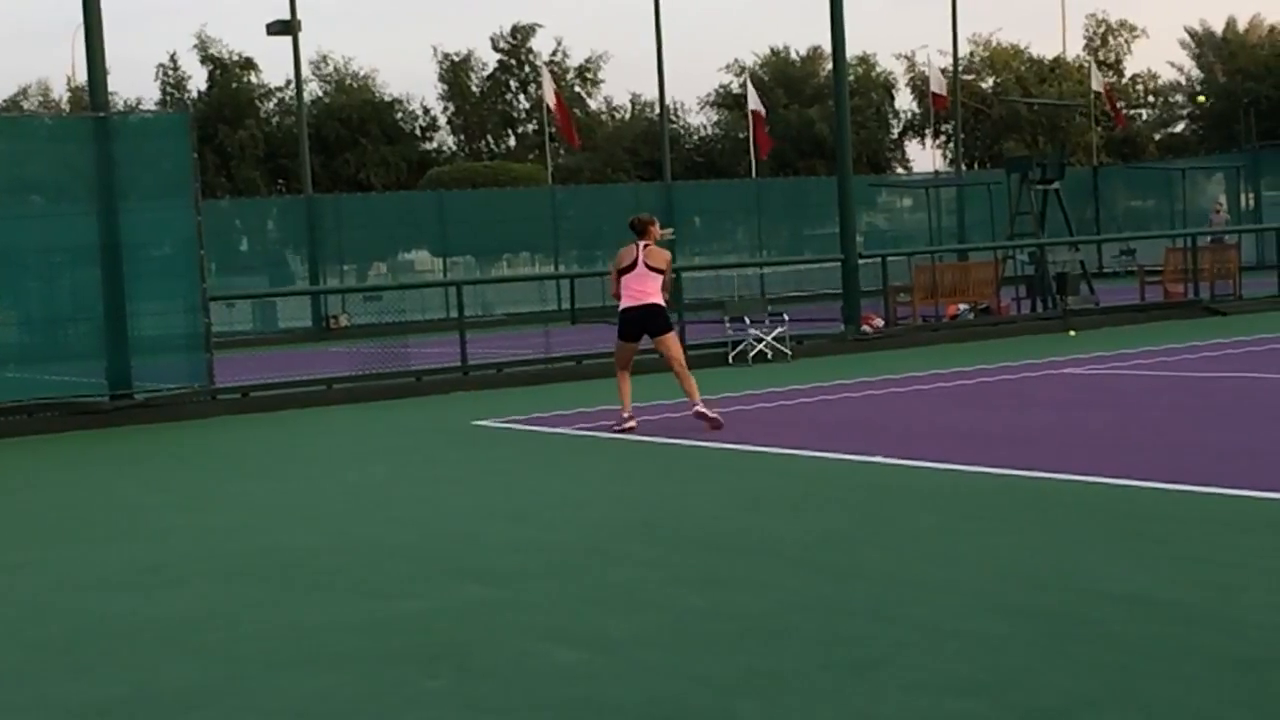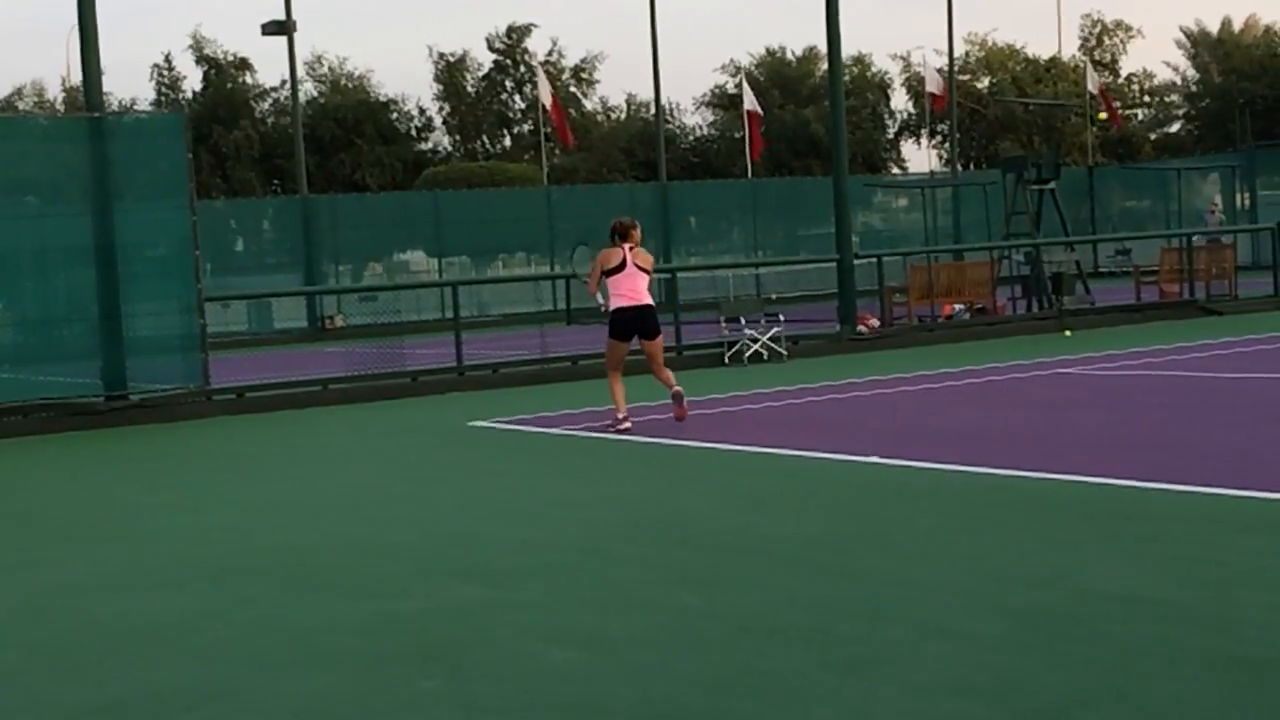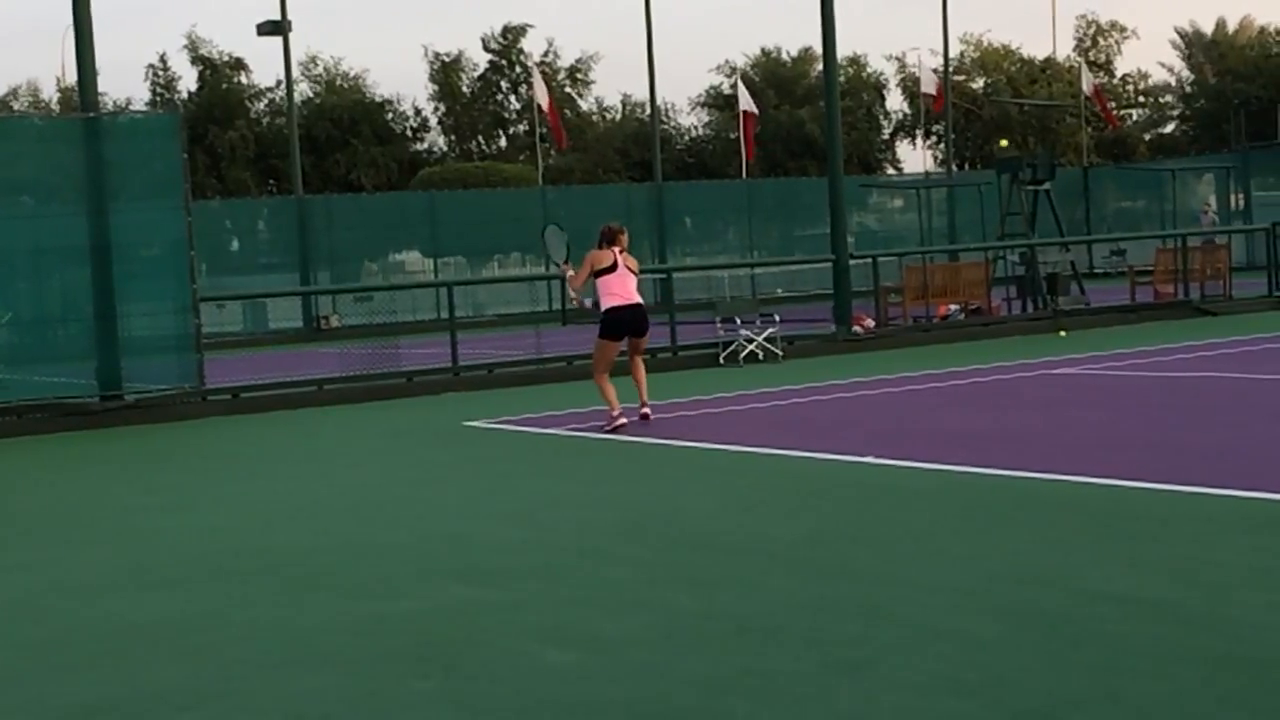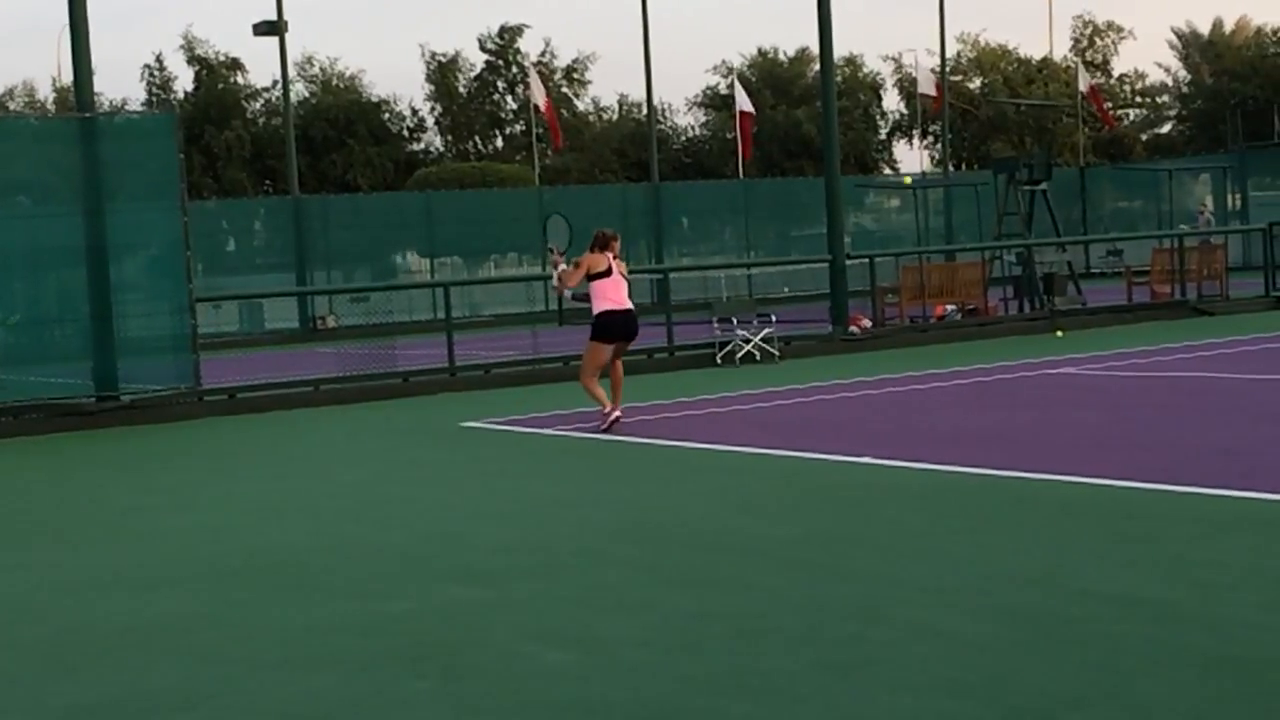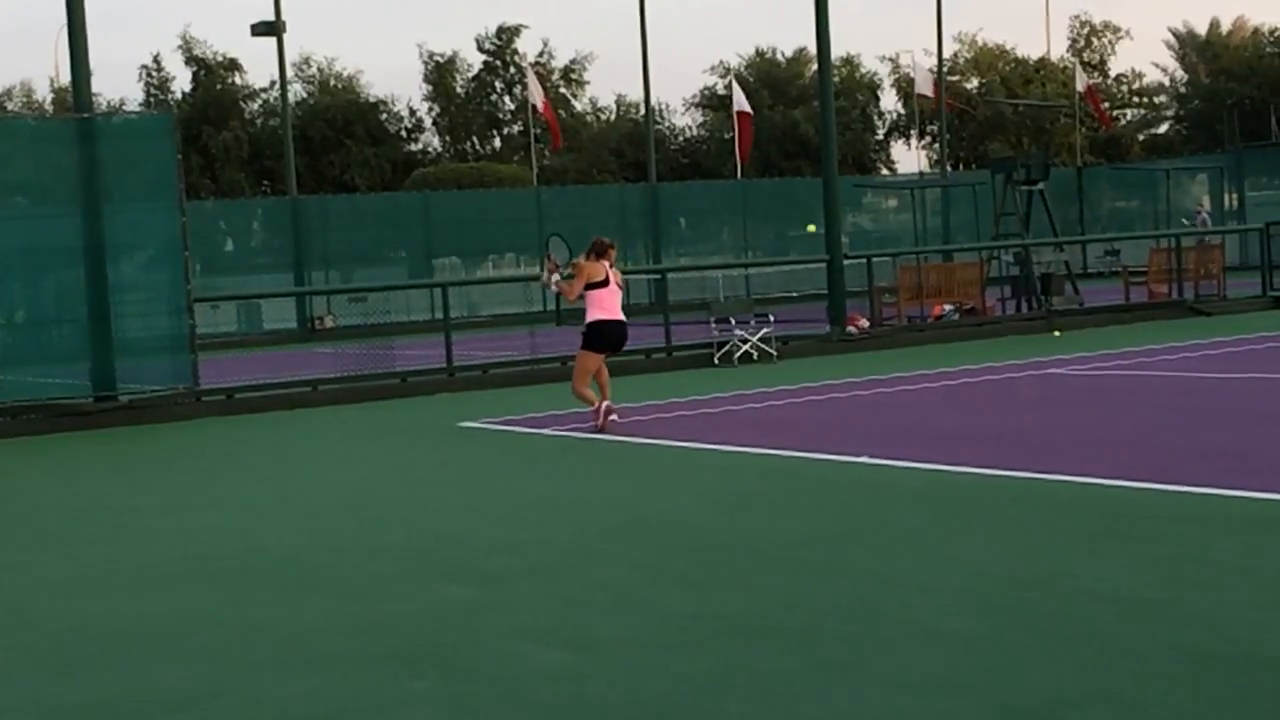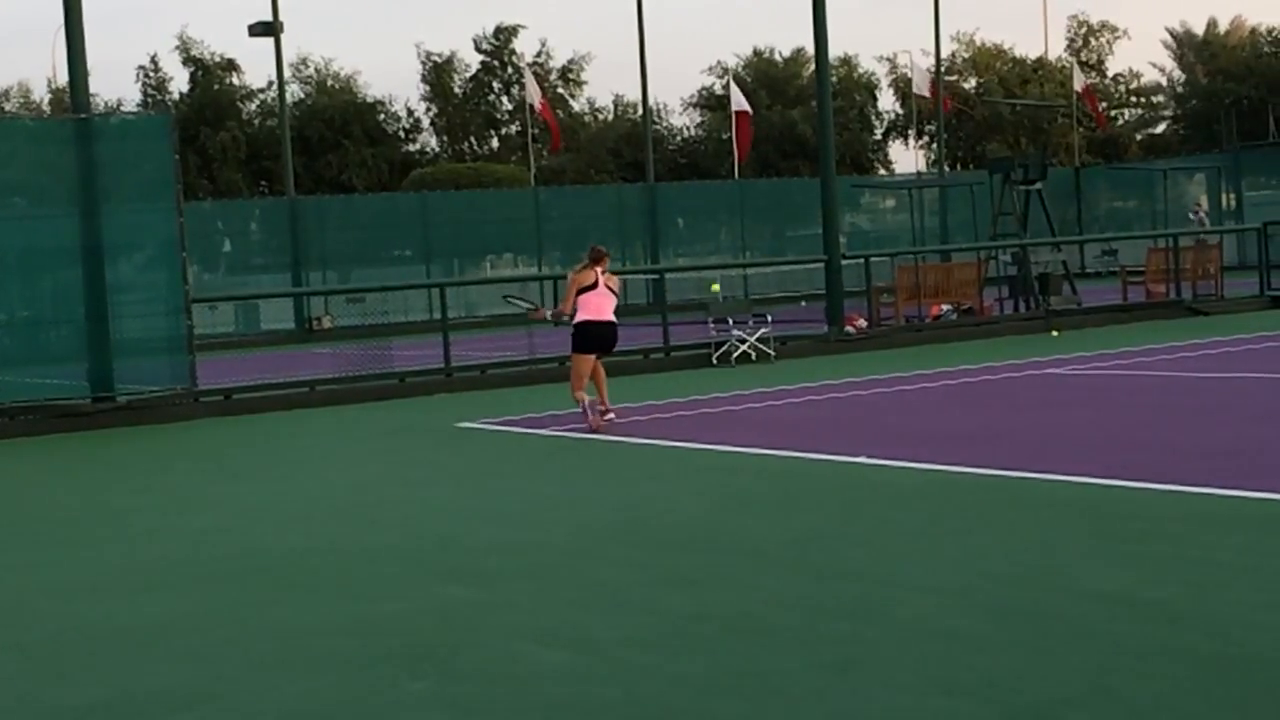
dt=0.4s
person 1, frame 1
left shoulder: (622, 253)
right shoulder: (664, 255)
left elbow: (614, 292)
left hip: (628, 316)
right hip: (655, 313)
left knee: (622, 370)
right knee: (680, 368)
left ankle: (627, 415)
right ankle: (698, 406)
person 1, frame 2
left shoulder: (605, 255)
right shoulder: (647, 258)
left elbow: (591, 290)
left hip: (620, 316)
right hip: (646, 312)
left knee: (613, 372)
right knee: (658, 367)
left ankle: (621, 416)
right ankle: (675, 388)
person 1, frame 3
left shoulder: (595, 256)
right shoulder: (633, 262)
left elbow: (575, 286)
left wrist: (568, 272)
left hip: (614, 316)
right hip: (638, 312)
left knee: (600, 373)
right knee: (635, 357)
left ankle: (616, 413)
right ankle: (644, 403)
person 1, frame 4
left shoulder: (589, 259)
right shoulder: (622, 266)
left elbow: (569, 283)
left wrist: (560, 266)
left hip: (607, 320)
right hip: (629, 319)
left knee: (588, 378)
right knee: (614, 359)
left ankle: (609, 408)
right ankle: (615, 408)
person 1, frame 5
left shoulder: (587, 267)
right shoulder: (617, 274)
left elbow: (571, 295)
left wrist: (555, 276)
right wrist: (556, 285)
left hip: (599, 329)
right hip: (620, 330)
left knee: (579, 387)
right knee: (597, 361)
left ankle: (599, 405)
right ankle: (608, 408)
person 1, frame 6
left shoulder: (578, 277)
right shoulder: (614, 281)
left elbow: (566, 310)
left wrist: (548, 314)
left hip: (586, 330)
right hip: (610, 330)
left knee: (578, 391)
right knee: (593, 361)
left ankle: (585, 402)
right ankle: (605, 407)
